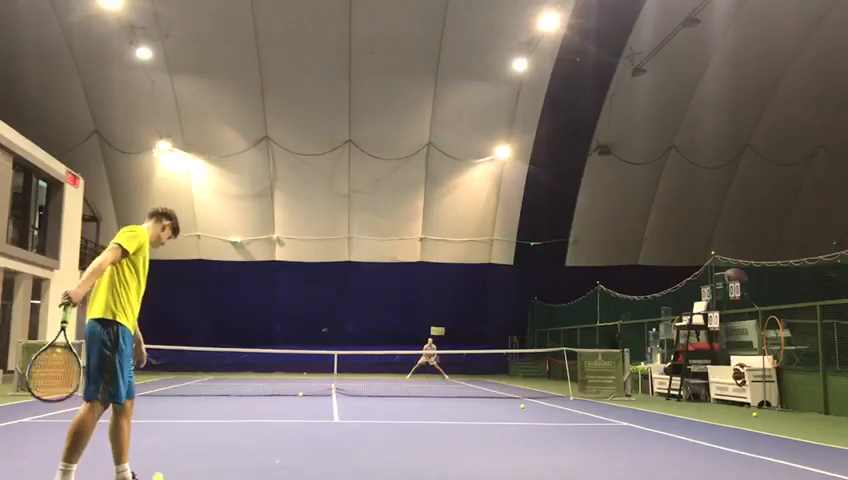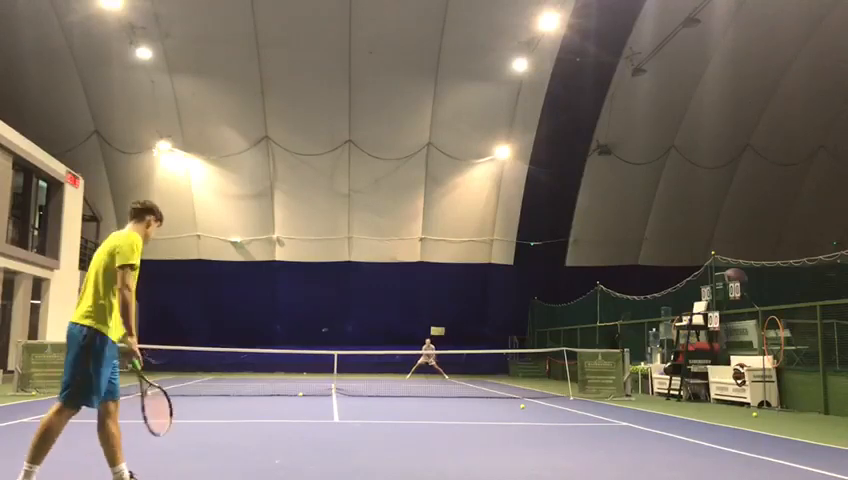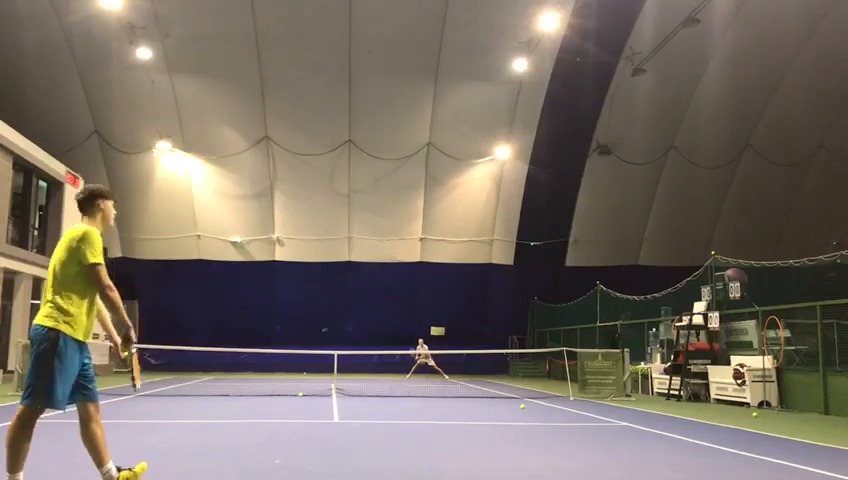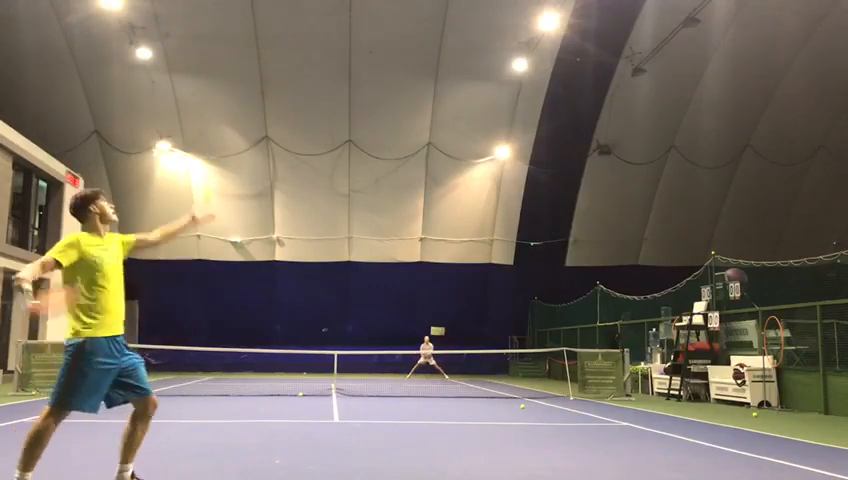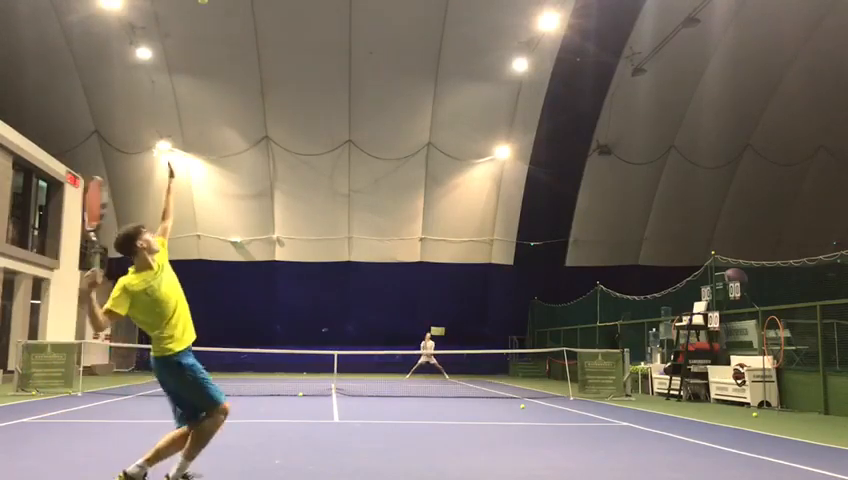
dt=0.5s
person 1, frame 1
left shoulder: (138, 245)
right shoulder: (136, 233)
right elbow: (106, 258)
left wrist: (139, 341)
right wrist: (81, 288)
left hip: (119, 329)
right hip: (109, 325)
left knee: (125, 404)
right knee: (96, 402)
person 1, frame 2
left shoulder: (116, 240)
right shoulder: (130, 240)
right elbow: (125, 289)
left wrist: (130, 342)
right wrist: (133, 336)
left hip: (102, 335)
right hip: (93, 332)
left knee: (109, 408)
right knee: (68, 406)
person 1, frame 3
left shoulder: (84, 236)
right shoulder: (86, 234)
left elbow: (94, 298)
right elbow: (105, 287)
left wrist: (114, 337)
right wrist: (128, 325)
left hip: (74, 337)
right hip: (57, 333)
left knee: (90, 409)
right knee: (32, 408)
person 1, frame 4
left shoulder: (116, 242)
right shoulder: (77, 242)
left elbow: (155, 237)
right elbow: (40, 267)
left wrist: (190, 221)
right wrist: (25, 276)
left hip: (117, 341)
right hip: (88, 342)
left knee: (147, 403)
right knee: (56, 412)
person 1, frame 5
left shoulder: (159, 260)
right shoulder: (128, 285)
left elbow: (166, 220)
right elbow: (100, 324)
left wrist: (170, 183)
right wrist: (89, 293)
left hip: (181, 354)
right hip: (172, 357)
left knee: (192, 426)
right knee: (219, 410)
